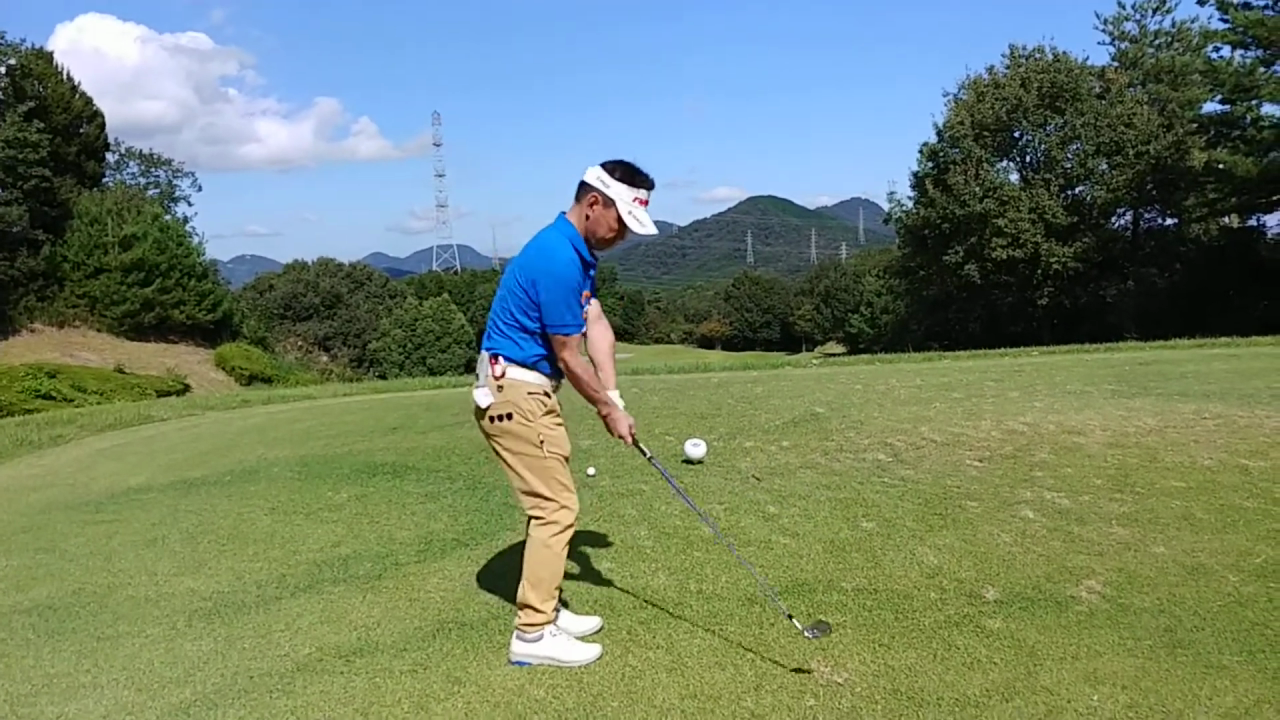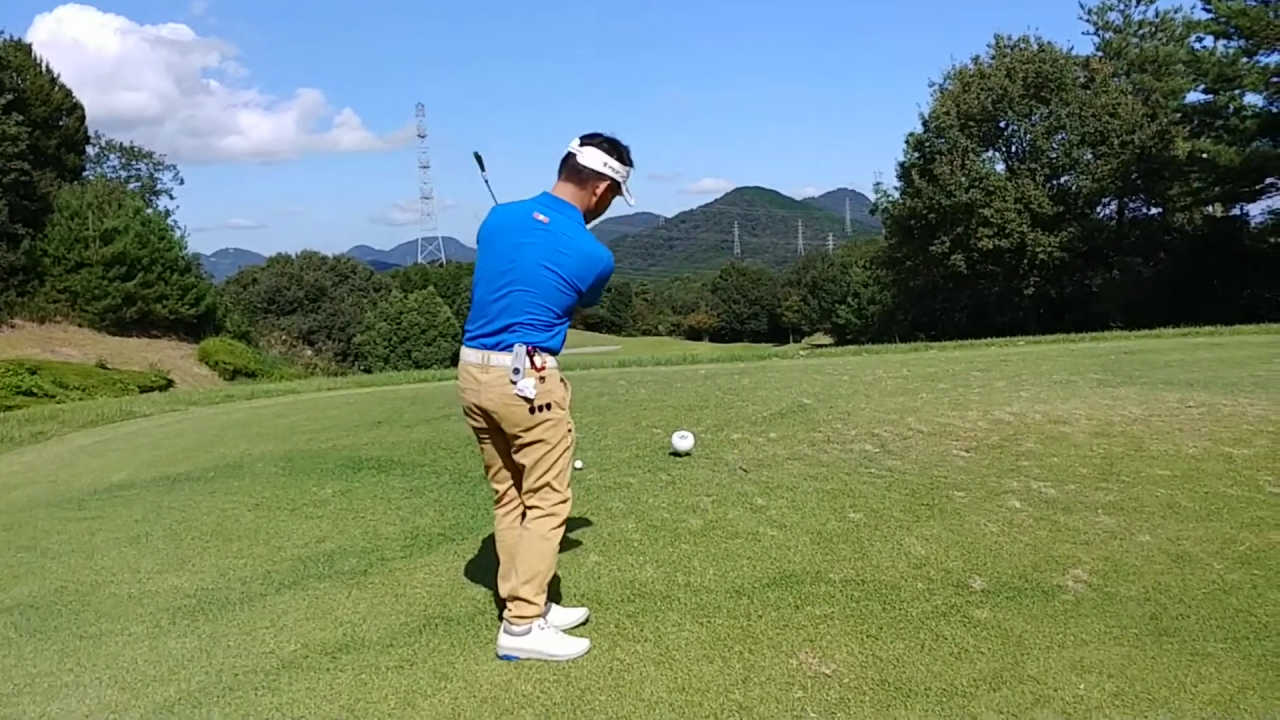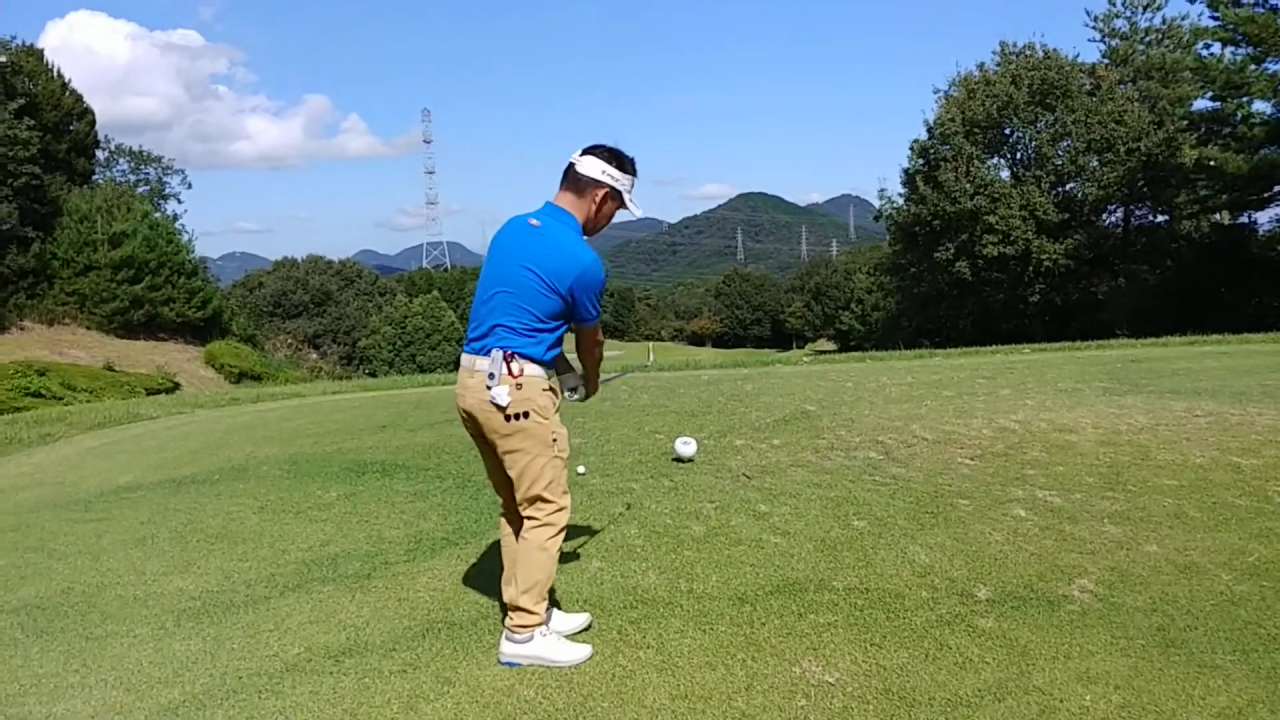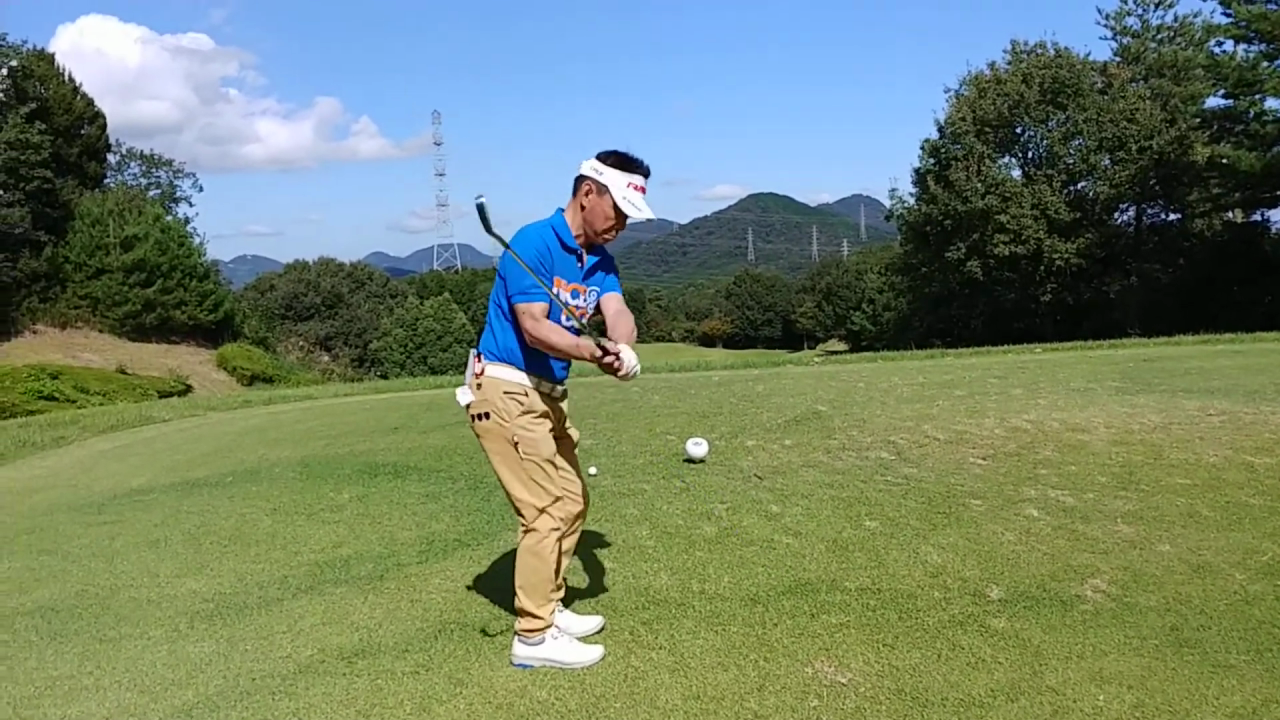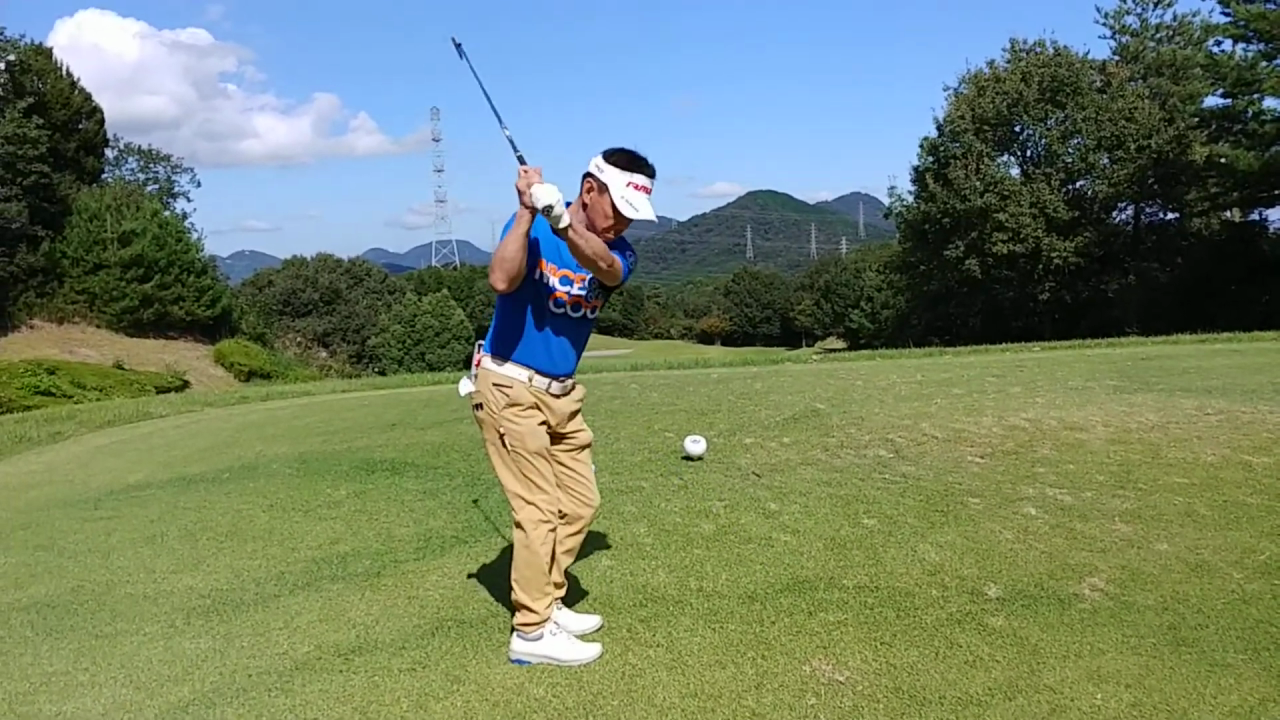
dt=0.4s
person 1, frame 1
left shoulder: (573, 251)
right shoulder: (558, 261)
left elbow: (598, 327)
right elbow: (568, 355)
left wrist: (612, 395)
right wrist: (610, 412)
left hip: (512, 388)
right hip: (517, 391)
left knee: (546, 505)
right knee: (554, 510)
left ankle: (542, 609)
right ankle: (532, 634)
person 1, frame 2
left shoulder: (498, 218)
right shoulder: (595, 257)
left hip: (473, 372)
right hip: (528, 380)
left knee: (510, 497)
right knee: (547, 502)
left ankle: (525, 604)
right ankle: (521, 628)
person 1, frame 3
left shoulder: (514, 229)
right shoulder: (581, 260)
right elbow: (590, 341)
left wrist: (561, 373)
right wrist: (587, 381)
left hip: (479, 380)
right hip: (515, 387)
left knee: (520, 505)
right knee: (546, 508)
left ankle: (529, 608)
right ankle: (523, 634)
person 1, frame 4
left shoulder: (601, 261)
right shoulder: (533, 243)
left elbow: (619, 310)
right elbow: (535, 330)
left wrist: (622, 348)
right wrist: (591, 353)
left hip: (547, 395)
right hip: (507, 392)
left knee: (571, 503)
right knee: (544, 514)
left ankle: (547, 609)
right ankle: (534, 636)
person 1, frame 5
left shoulder: (619, 254)
right shoulder: (528, 228)
left elbow: (603, 267)
right elbow: (501, 280)
left wrist: (559, 219)
right wrist: (528, 213)
left hip: (563, 392)
right hip: (510, 386)
left knee: (580, 503)
right knee: (538, 510)
left ankle: (546, 605)
right ankle: (531, 632)
